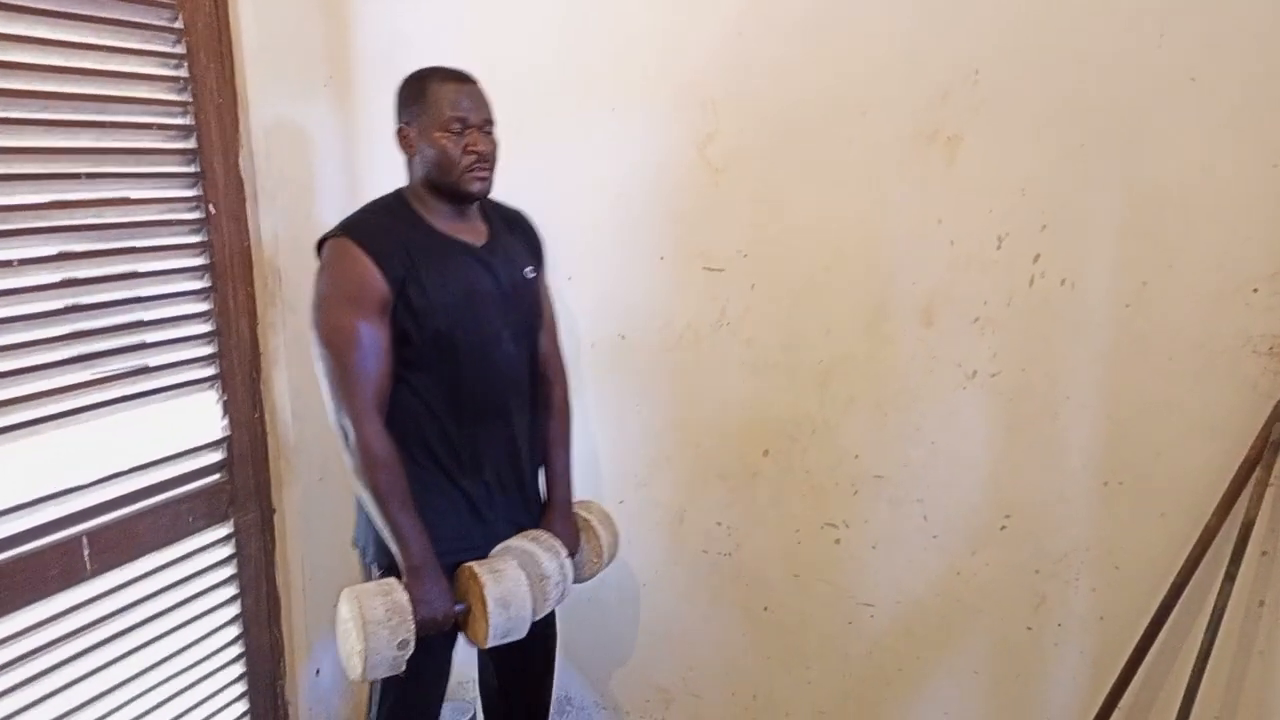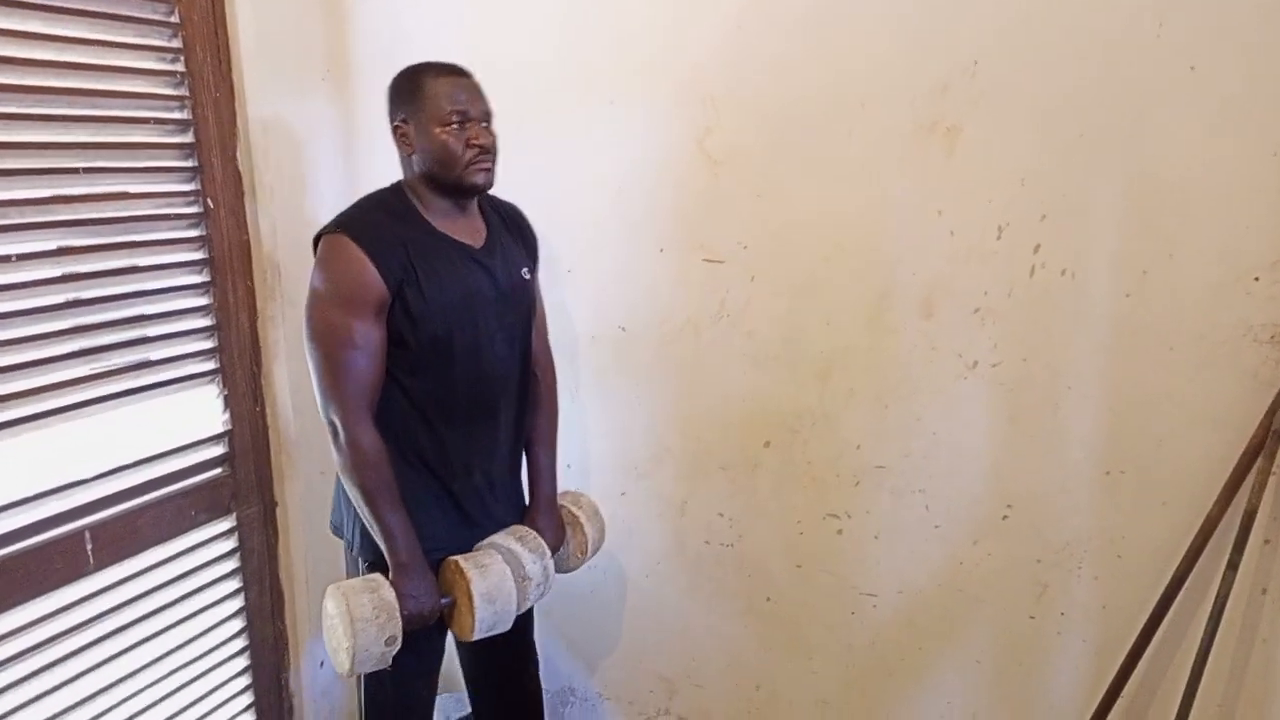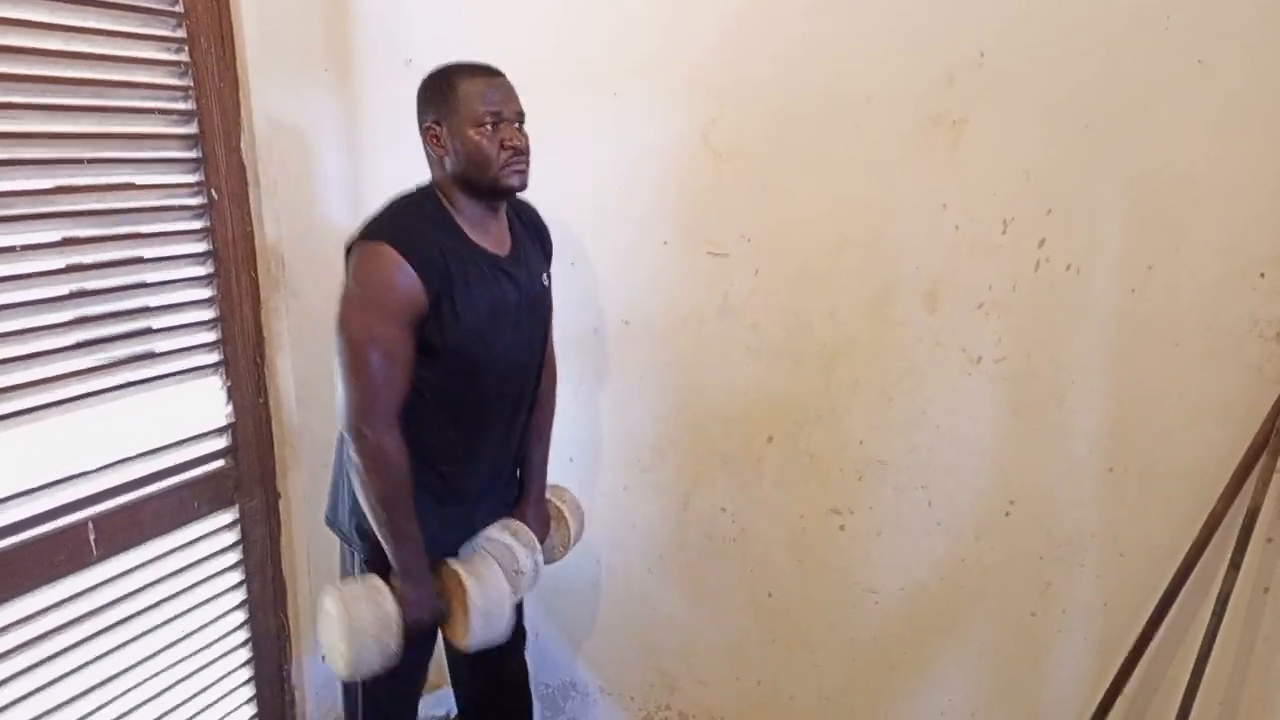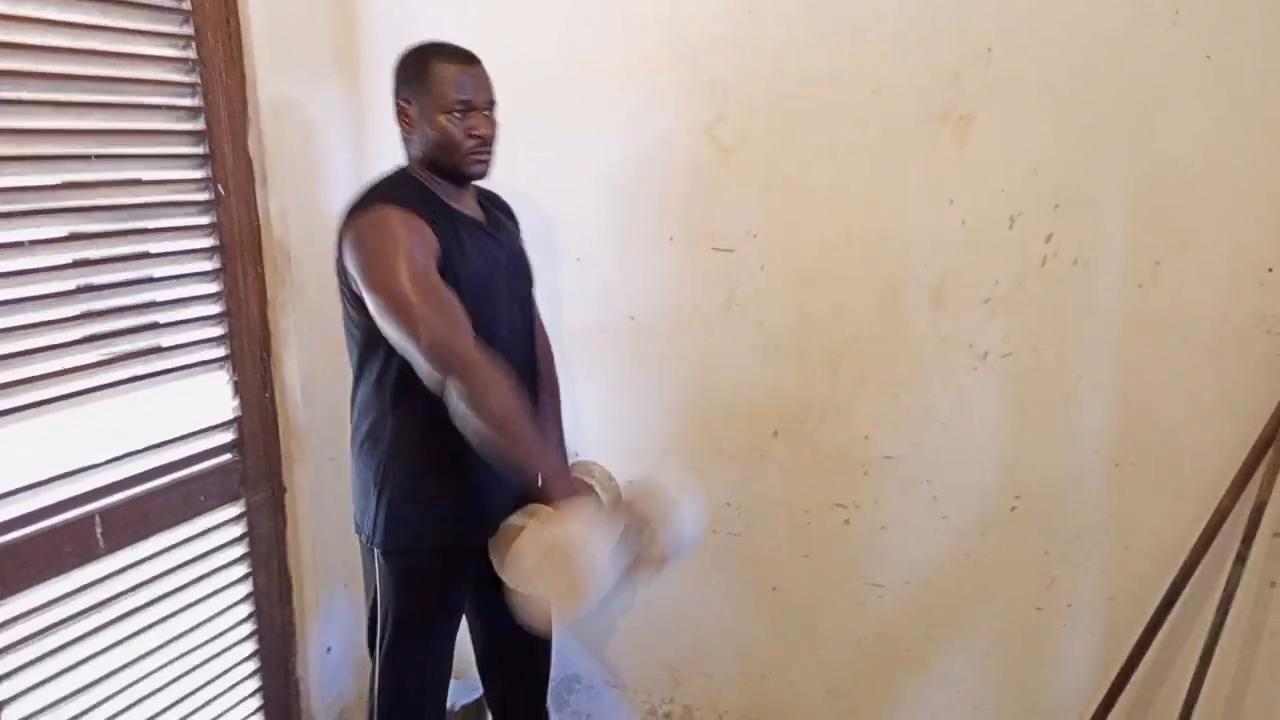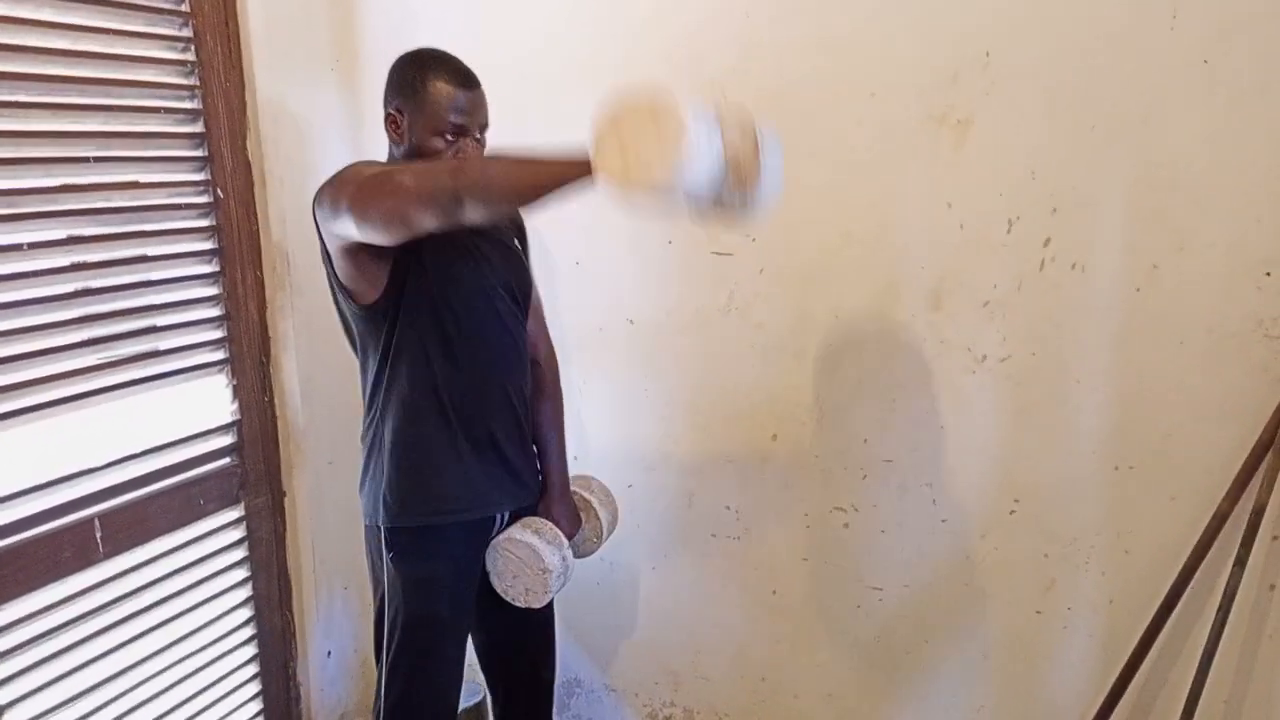
dt=0.3s
person 1, frame 1
left shoulder: (518, 234)
right shoulder: (362, 254)
right elbow: (361, 424)
left wrist: (559, 504)
right wrist: (418, 563)
left hip: (516, 518)
right hip: (419, 529)
person 1, frame 2
left shoulder: (513, 229)
right shoulder: (359, 250)
right elbow: (350, 422)
left wrist: (543, 500)
right wrist: (406, 560)
left hip: (497, 514)
right hip: (403, 525)
person 1, frame 3
left shoulder: (530, 231)
right shoulder: (393, 253)
right elbow: (370, 429)
left wrist: (531, 495)
right wrist: (408, 571)
left hip: (486, 503)
right hip: (396, 514)
left knee: (499, 665)
person 1, frame 4
left shoulder: (495, 212)
right shoulder: (387, 224)
left elbow: (532, 345)
right elbow: (460, 369)
left wrist: (556, 478)
right wrist: (565, 496)
left hip: (503, 490)
right hip: (418, 505)
person 1, frame 5
left shoulder: (500, 216)
right shoulder: (353, 206)
left elbow: (536, 354)
right elbow: (455, 191)
left wrist: (556, 487)
right wrist: (602, 162)
left hip: (511, 493)
right hip: (422, 505)
